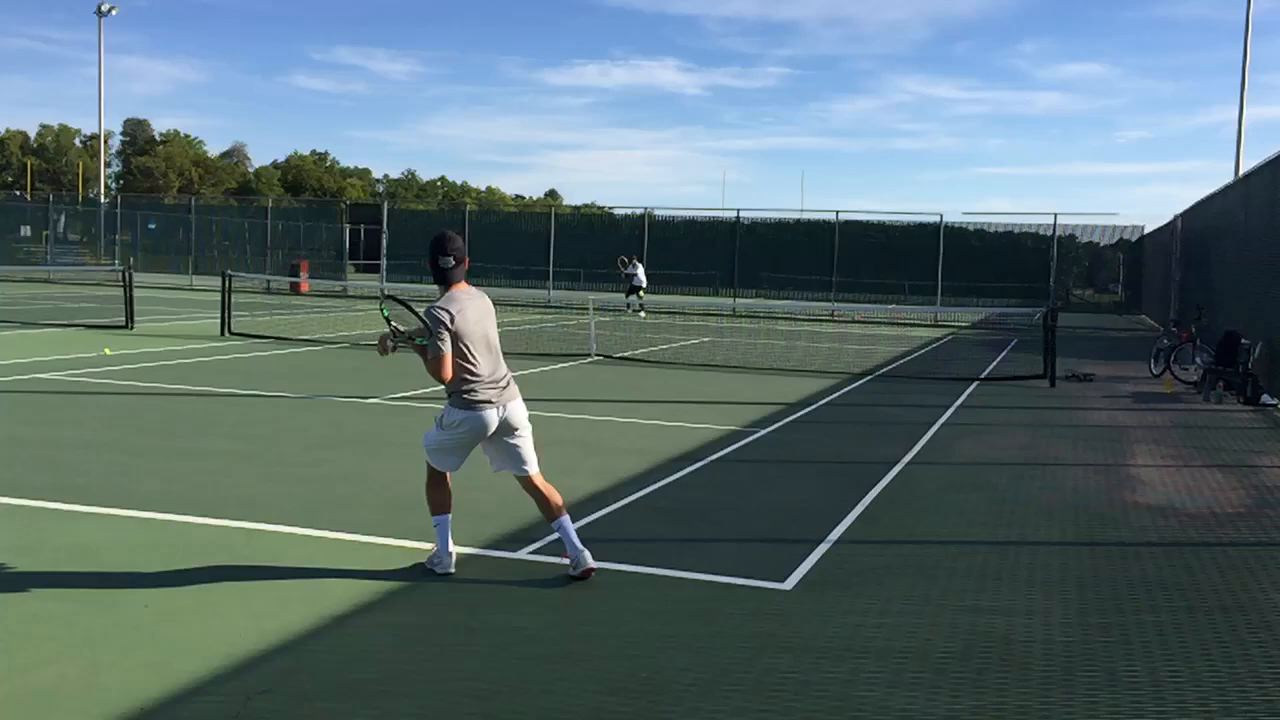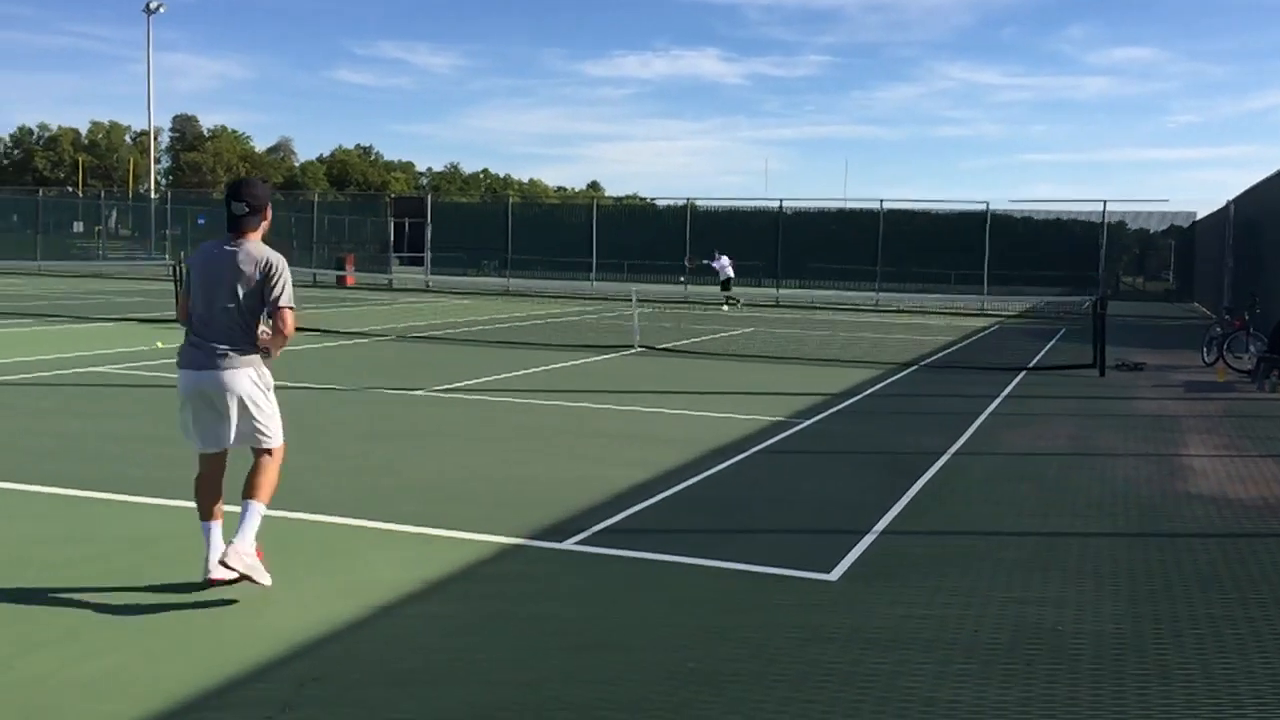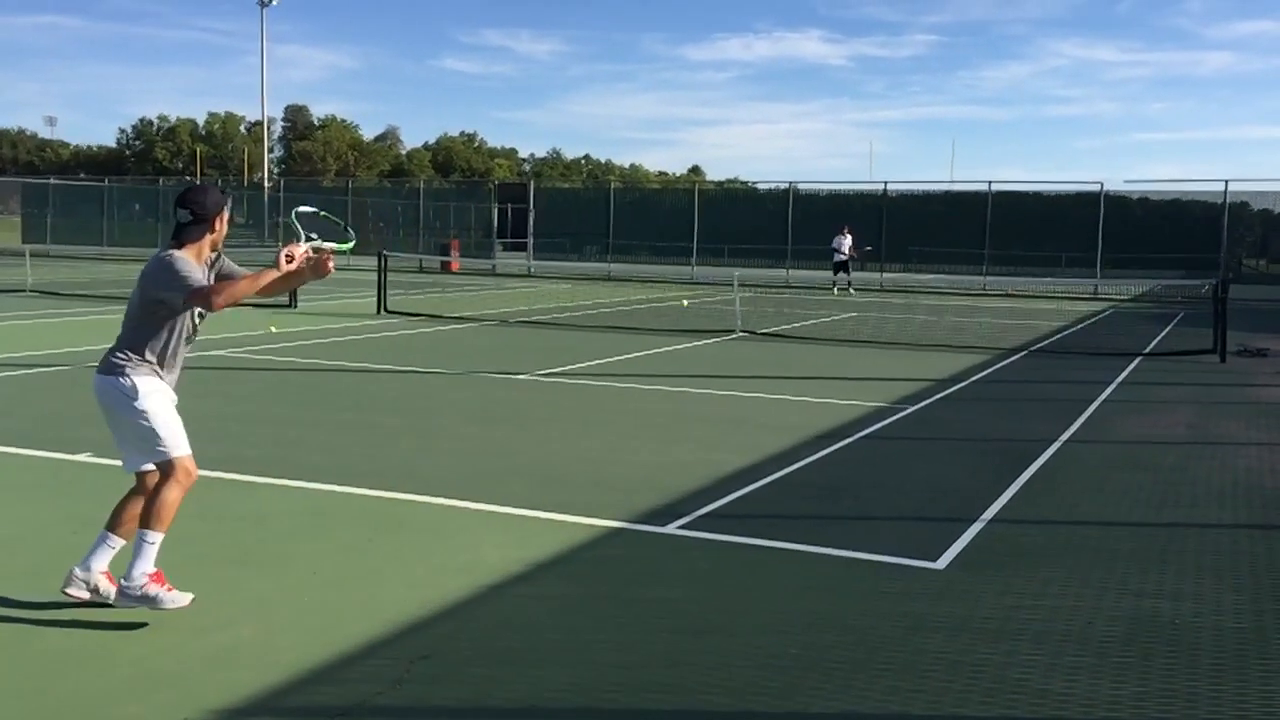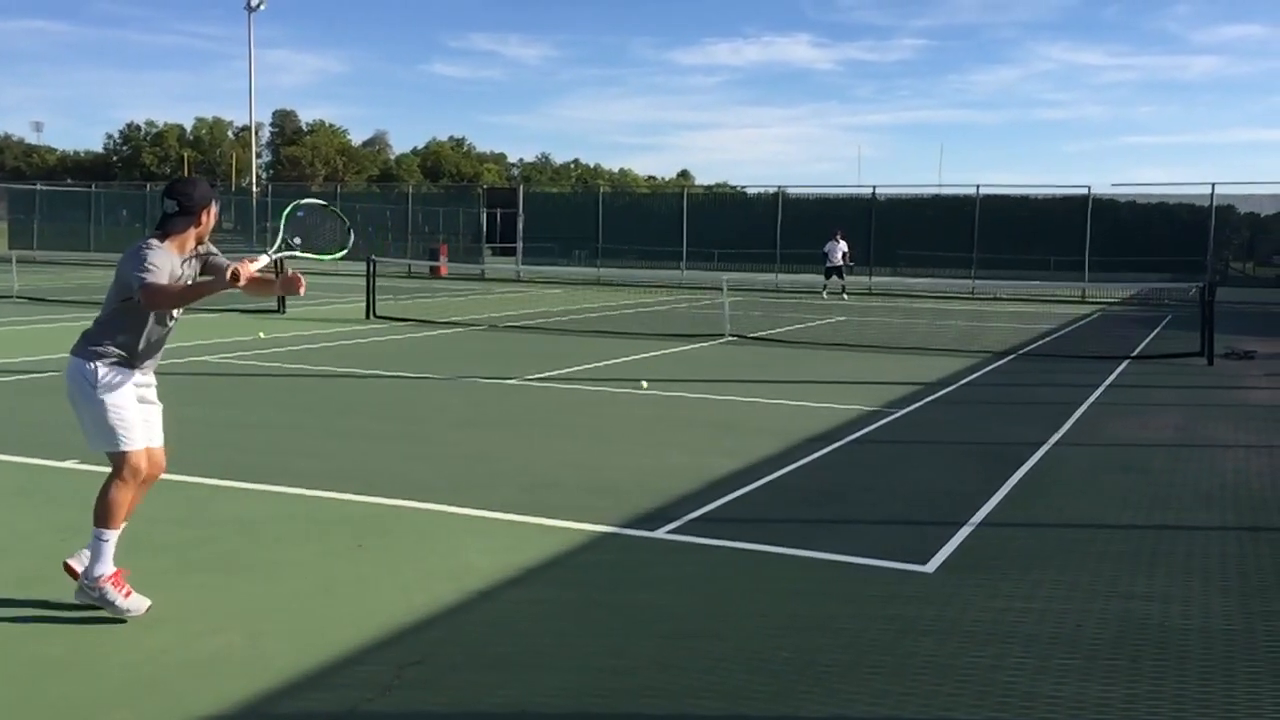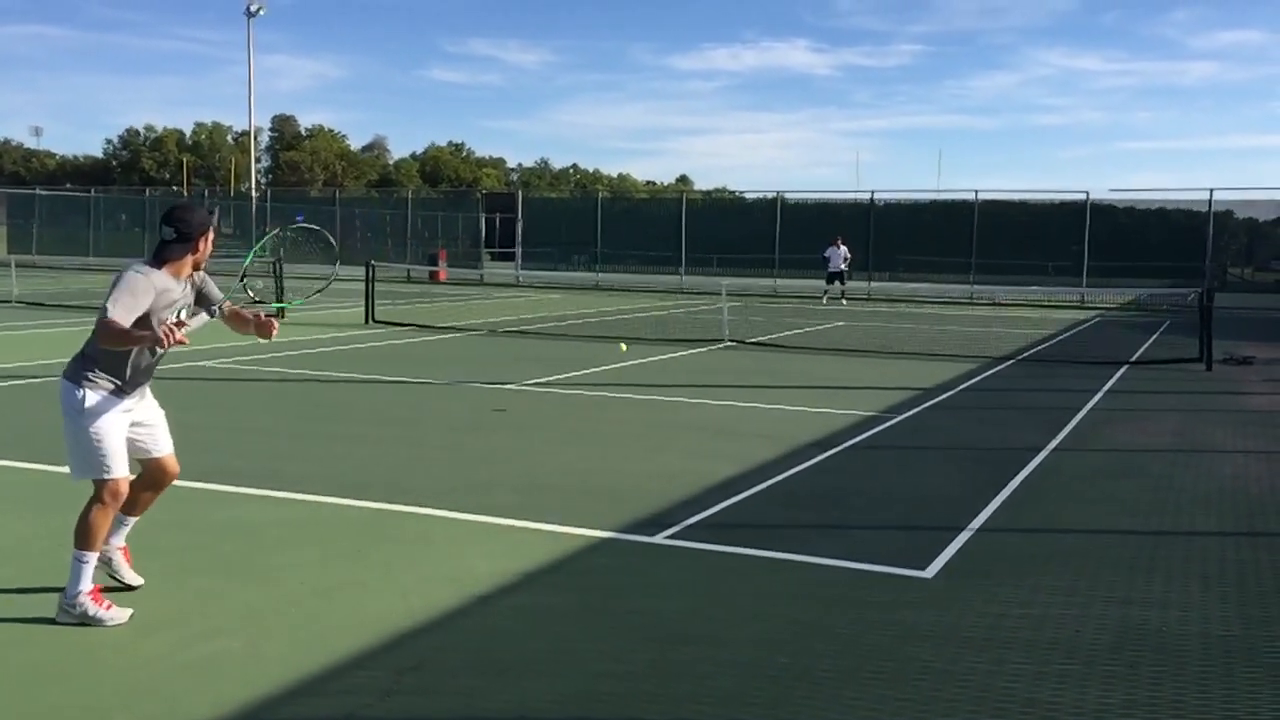
dt=1s
person 1, frame 1
left shoulder: (439, 311)
right shoulder: (482, 299)
left elbow: (442, 373)
left wrist: (409, 346)
left hip: (467, 411)
right hip: (509, 403)
left knee: (438, 470)
right knee: (533, 480)
left ankle: (444, 552)
right ankle: (578, 553)
person 1, frame 2
left shoulder: (199, 255)
right shoulder: (269, 261)
left elbow: (184, 315)
right elbow: (285, 326)
right wrist: (269, 347)
left hip: (192, 370)
right hip: (238, 371)
left knee: (211, 462)
right knee: (270, 452)
left ankle: (214, 559)
right ankle: (243, 545)
person 1, frame 3
left shoulder: (210, 263)
right shoulder: (170, 265)
left elbow: (261, 287)
right elbow: (214, 300)
left wrist: (307, 272)
right wrist: (276, 269)
left hip: (142, 384)
right hip: (130, 381)
left knee: (151, 484)
right knee: (180, 471)
left ankle: (88, 574)
right ankle: (139, 579)
person 1, frame 4
left shoulder: (199, 252)
right shoulder: (149, 256)
left elbow: (245, 280)
right elbow: (154, 298)
left wrist: (279, 285)
right wrist: (217, 284)
left hip: (136, 372)
right hip: (99, 369)
left knee: (152, 466)
right knee: (131, 467)
left ankle: (90, 559)
right ankle: (98, 576)
person 1, frame 5
left shoulder: (195, 279)
right shoulder: (139, 279)
left elbow: (229, 314)
right elbow: (104, 332)
left wrist: (255, 323)
right wrist: (146, 336)
left hip: (134, 391)
right hip: (93, 392)
left knee: (163, 470)
right knee: (113, 490)
left ankle: (111, 546)
right ankle: (77, 597)
